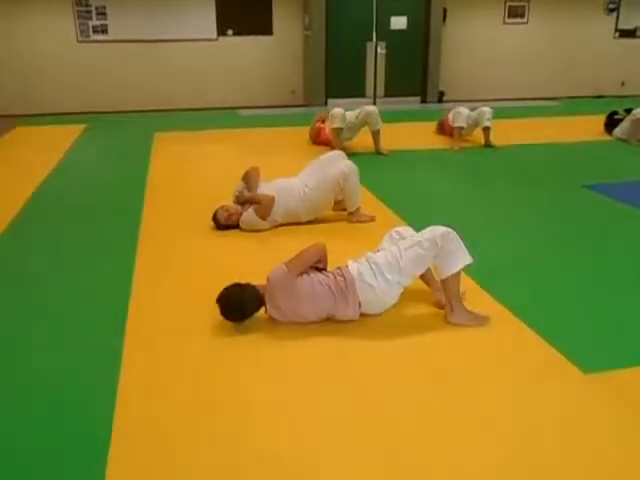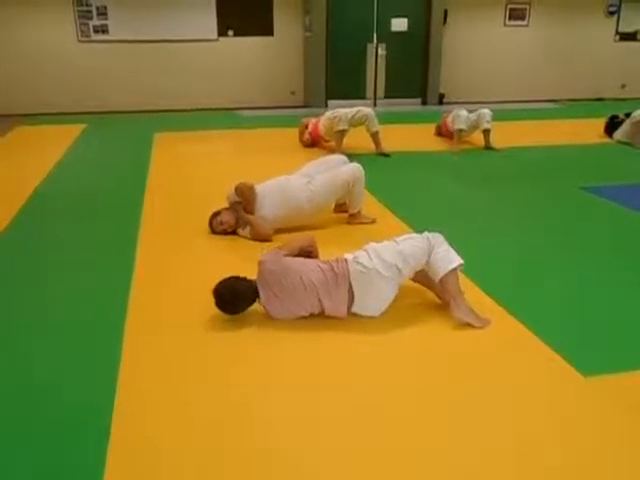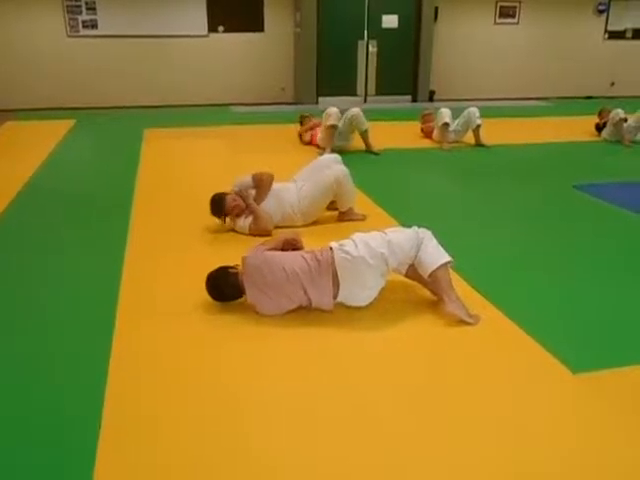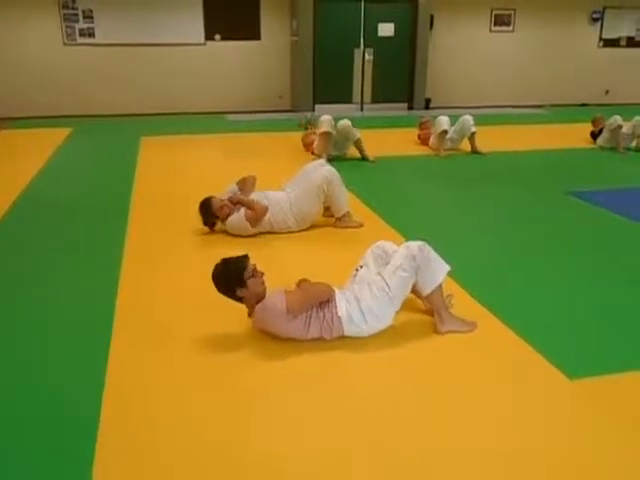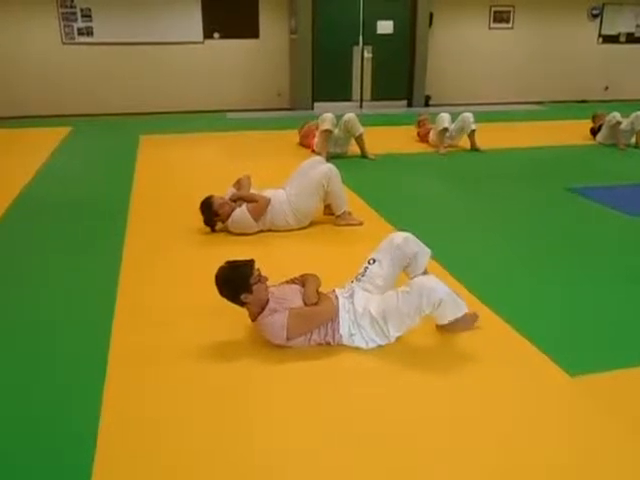
dt=1s
person 1, frame 1
left shoulder: (277, 312)
right shoulder: (278, 282)
right elbow: (319, 248)
left wrist: (316, 270)
right wrist: (319, 266)
left hip: (362, 301)
right hip: (365, 282)
left knee: (401, 235)
right knee: (442, 235)
left ankle: (439, 291)
right ankle: (455, 309)
person 1, frame 2
left shoulder: (274, 311)
right shoulder: (268, 266)
right elbow: (308, 240)
left hip: (361, 303)
right hip: (360, 273)
left knee: (408, 256)
right knee: (433, 241)
left ankle: (445, 294)
right ankle: (458, 303)
person 1, frame 3
left shoulder: (261, 306)
right shoulder: (252, 261)
right elbow: (292, 237)
left hip: (350, 293)
left knee: (401, 251)
right knee: (420, 237)
left ankle: (438, 290)
right ankle: (450, 298)
person 1, frame 4
left shoulder: (260, 313)
right shoulder: (270, 310)
left elbow: (304, 289)
right elbow: (325, 292)
left wrist: (304, 288)
right wrist: (308, 288)
left hip: (346, 301)
right hip: (359, 314)
left knee: (383, 249)
right knee: (417, 251)
left ankle: (429, 299)
right ankle: (444, 318)
person 1, frame 5
left shoulder: (268, 297)
right shoulder: (273, 325)
left elbow: (311, 278)
right elbow: (328, 310)
left wrist: (308, 290)
right wrist: (314, 296)
left hip: (352, 296)
right hip: (360, 326)
left knee: (401, 242)
right knee: (429, 288)
left ankle: (429, 300)
right ankle: (450, 320)
person 2, frame 1
left shoulder: (241, 193)
right shoulder: (248, 221)
left elbow: (253, 170)
right elbow: (269, 199)
left wrist: (250, 194)
right wrist: (250, 197)
left hip: (301, 183)
right hip: (307, 199)
left knee: (337, 156)
right knee: (347, 168)
left ankle: (339, 202)
right ankle: (354, 213)
person 2, frame 2
left shoulder: (234, 198)
right shoulder: (245, 229)
right elbow: (267, 233)
right wrist: (247, 216)
left hip: (298, 181)
right hip: (308, 197)
left knee: (340, 160)
right knee: (355, 171)
left ankle: (340, 204)
right ankle: (355, 215)
person 2, frame 3
left shoulder: (239, 189)
right shoulder: (241, 223)
left elbow: (267, 177)
right elbow: (267, 228)
left wrist: (255, 200)
right wrist: (252, 205)
left hip: (295, 187)
right hip: (301, 208)
left knee: (333, 159)
right knee: (340, 173)
left ankle: (334, 201)
right ankle: (346, 212)
person 2, frame 4
left shoulder: (229, 197)
right shoulder: (234, 223)
left elbow: (250, 179)
right elbow: (262, 209)
left wrist: (242, 197)
right wrist: (242, 200)
left hip: (287, 197)
right hip: (295, 213)
left knee: (320, 164)
right knee: (329, 174)
left ankle: (329, 208)
right ankle: (343, 218)
person 2, frame 5
left shoulder: (231, 200)
right shoulder: (237, 221)
left elbow: (245, 179)
right elbow: (265, 201)
left wrist: (241, 194)
right wrist: (242, 196)
left hip: (287, 196)
right hip: (295, 210)
left knee: (318, 161)
right knee: (329, 171)
left ankle: (330, 206)
right ankle: (341, 216)
